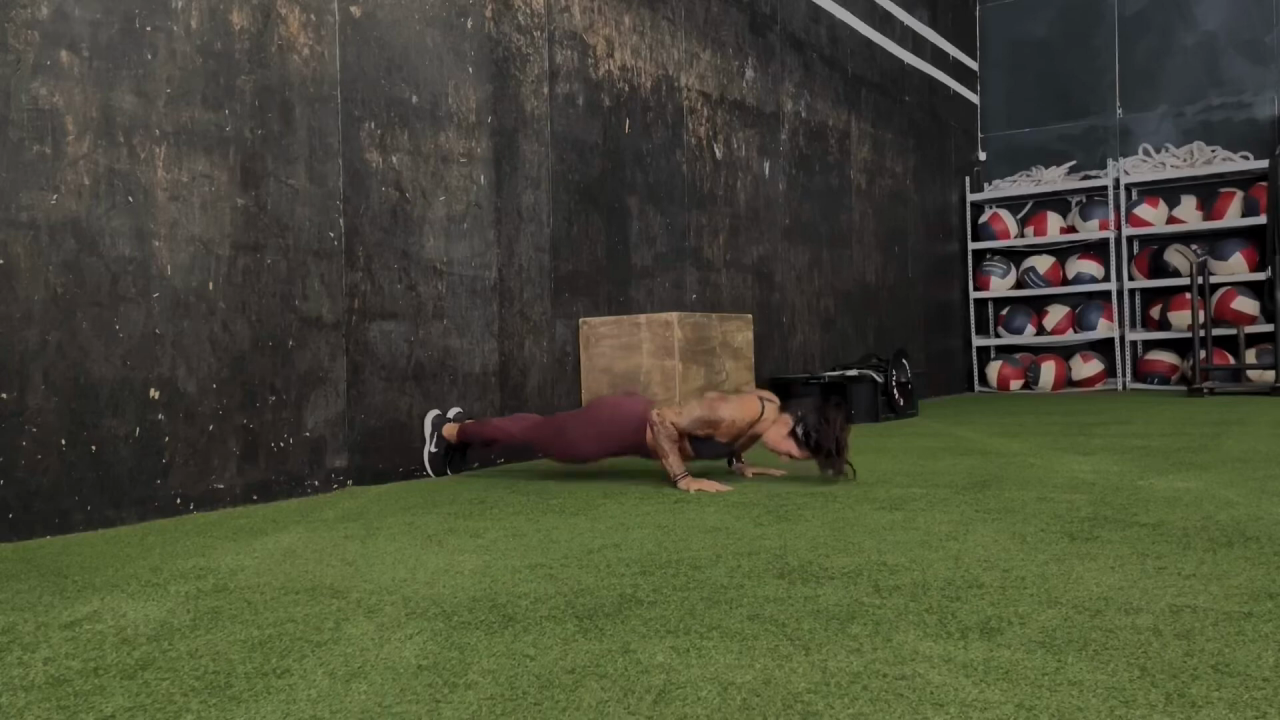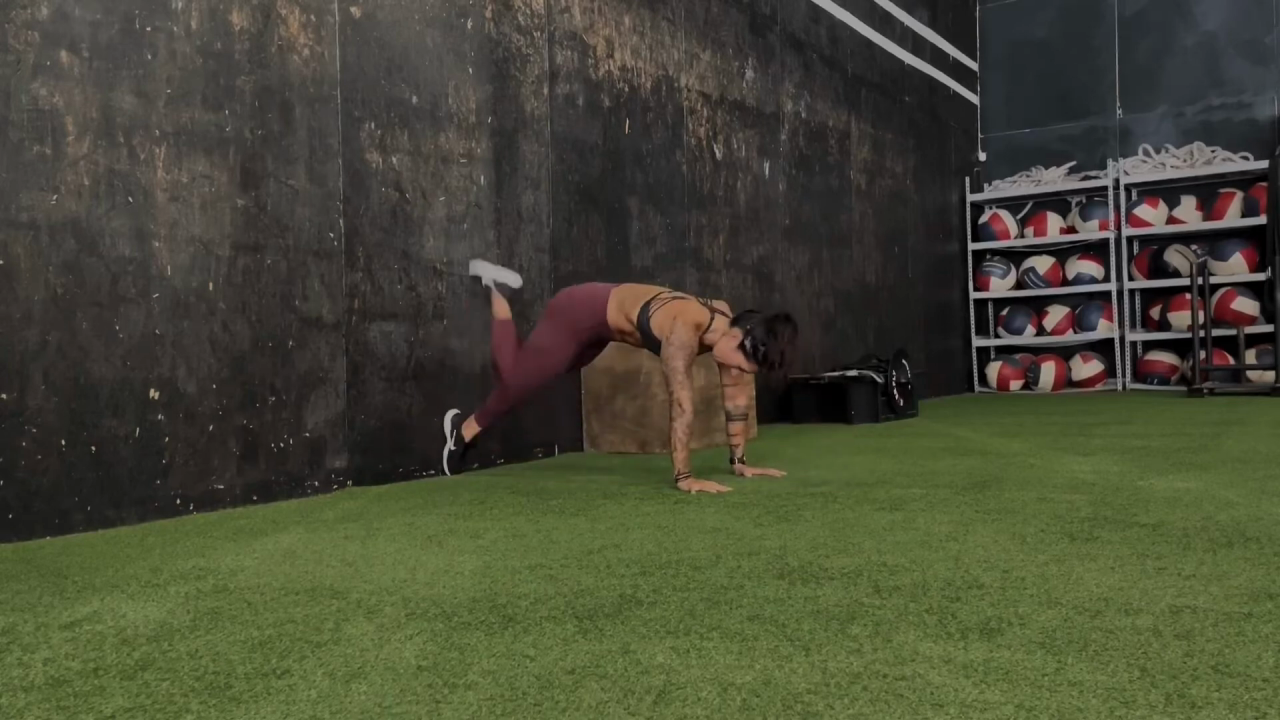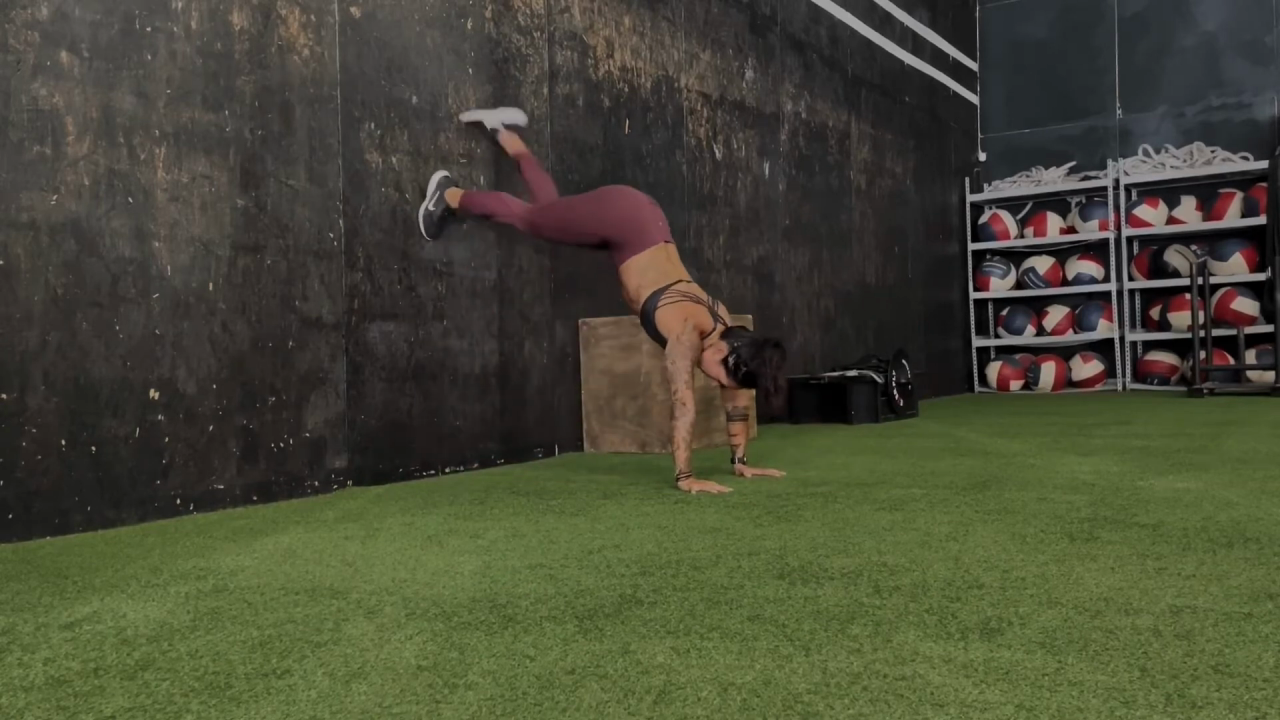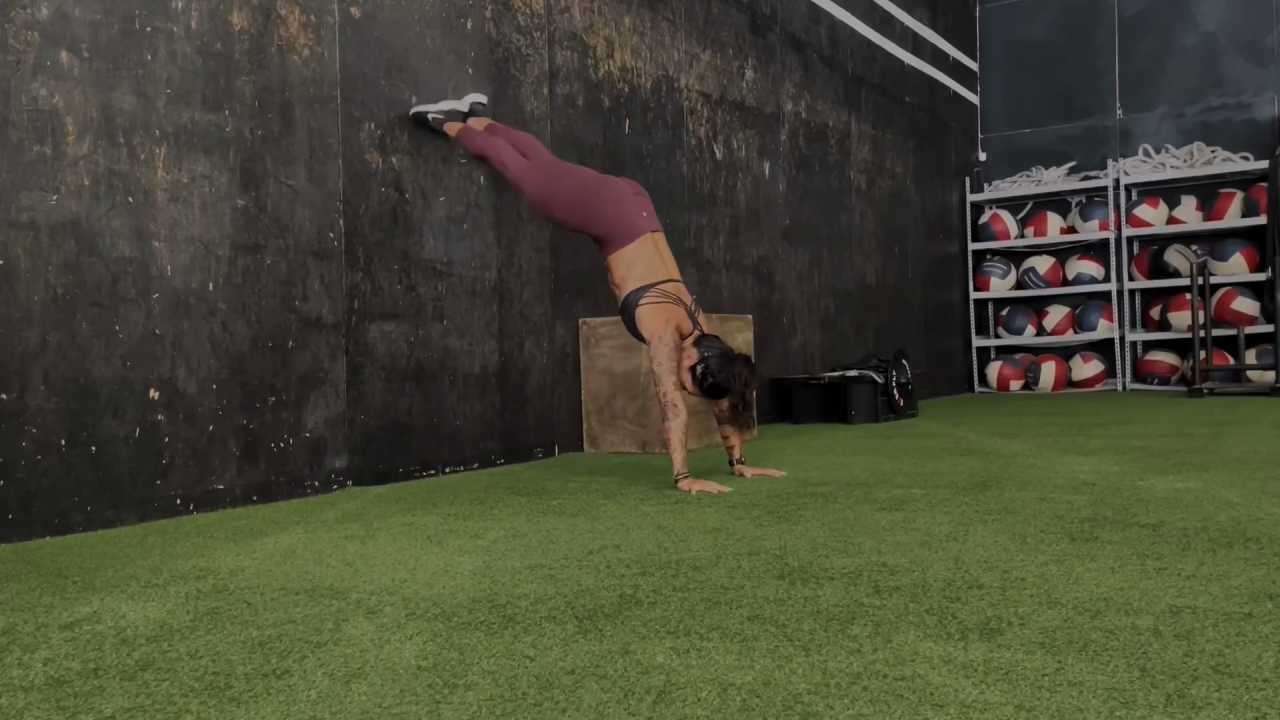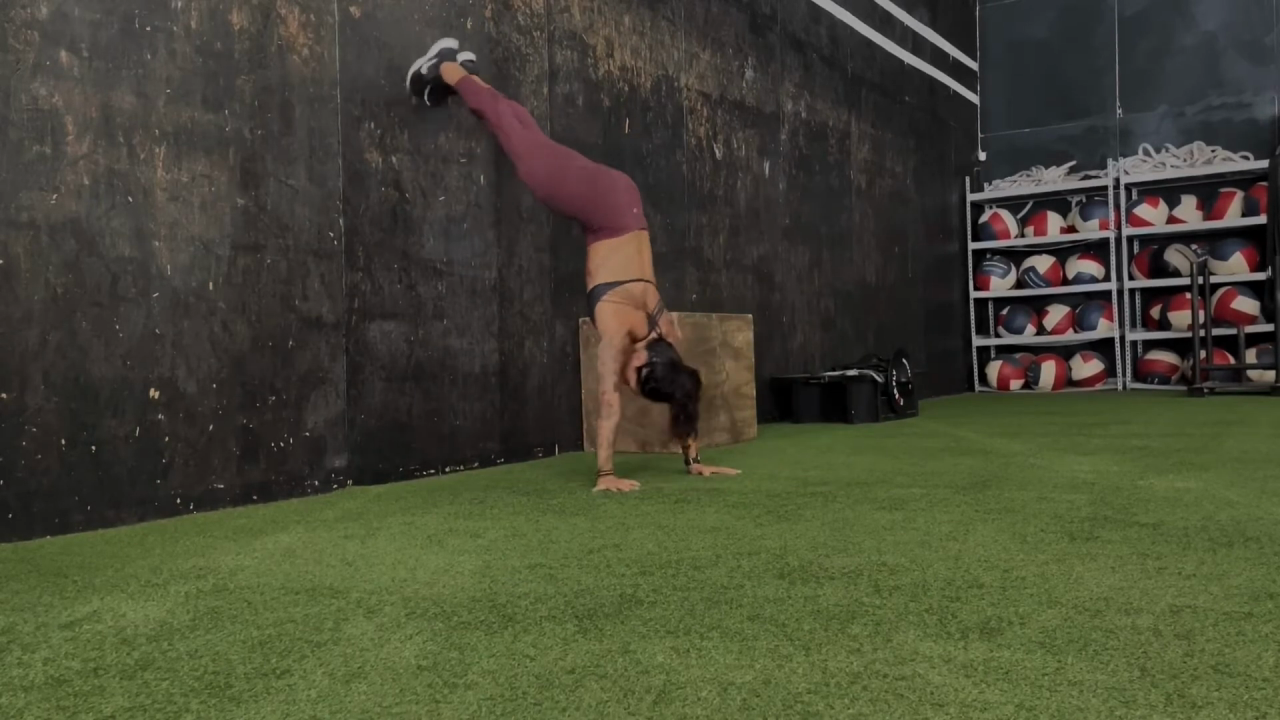
dt=1s
person 1, frame 1
left shoulder: (768, 411)
right shoulder: (739, 412)
right elbow: (663, 419)
left wrist: (737, 461)
right wrist: (683, 478)
left hip: (637, 419)
right hip: (620, 426)
left knee: (541, 427)
right knee: (528, 434)
left ankle: (462, 422)
right ankle: (446, 429)
person 1, frame 2
left shoulder: (729, 325)
right shoulder: (686, 331)
left elbow: (736, 399)
right elbow: (681, 405)
left wrist: (739, 460)
right wrist: (684, 476)
left hip: (605, 319)
right hip: (582, 311)
left knee: (527, 378)
right knee: (516, 374)
left ankle: (466, 429)
right ankle: (495, 289)
person 1, frame 3
left shoulder: (726, 331)
right shoulder: (689, 332)
left elbow: (735, 400)
right elbow: (683, 404)
left wrist: (741, 461)
right wrist: (686, 477)
left hip: (640, 217)
right hip: (622, 215)
left knee: (551, 207)
right knee: (526, 216)
left ankle: (505, 133)
right ankle: (449, 195)
person 1, frame 4
left shoulder: (701, 332)
right shoulder: (666, 329)
left elbow: (722, 402)
right elbow: (671, 404)
left wrist: (738, 462)
right wrist: (683, 476)
left hip: (629, 201)
right hip: (611, 208)
left knee: (548, 167)
right knee: (526, 173)
left ankle: (478, 118)
right ankle: (450, 122)
person 1, frame 5
left shoulder: (664, 333)
right shoulder: (621, 329)
left elbow: (680, 395)
right elbow: (608, 402)
left wrist: (695, 462)
right wrist: (605, 474)
left hip: (617, 194)
right hip: (604, 200)
left knee: (534, 141)
right knee: (520, 141)
left ankle: (466, 74)
right ankle: (445, 65)
